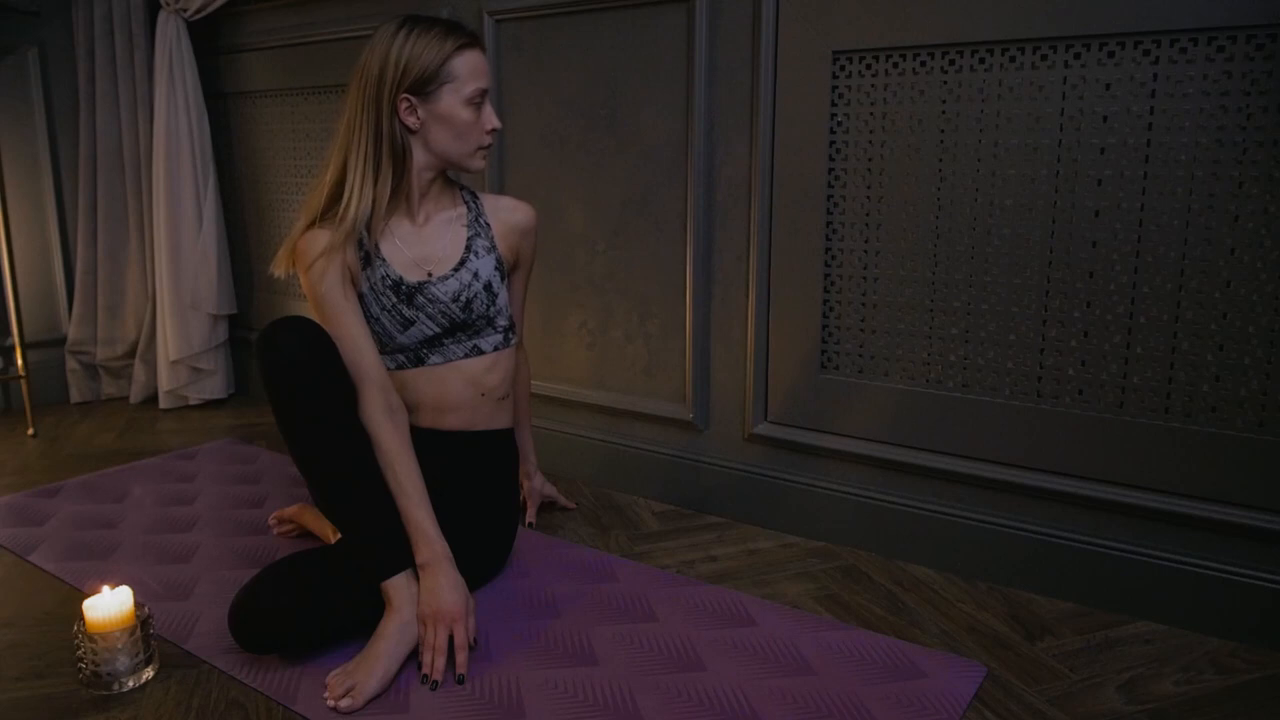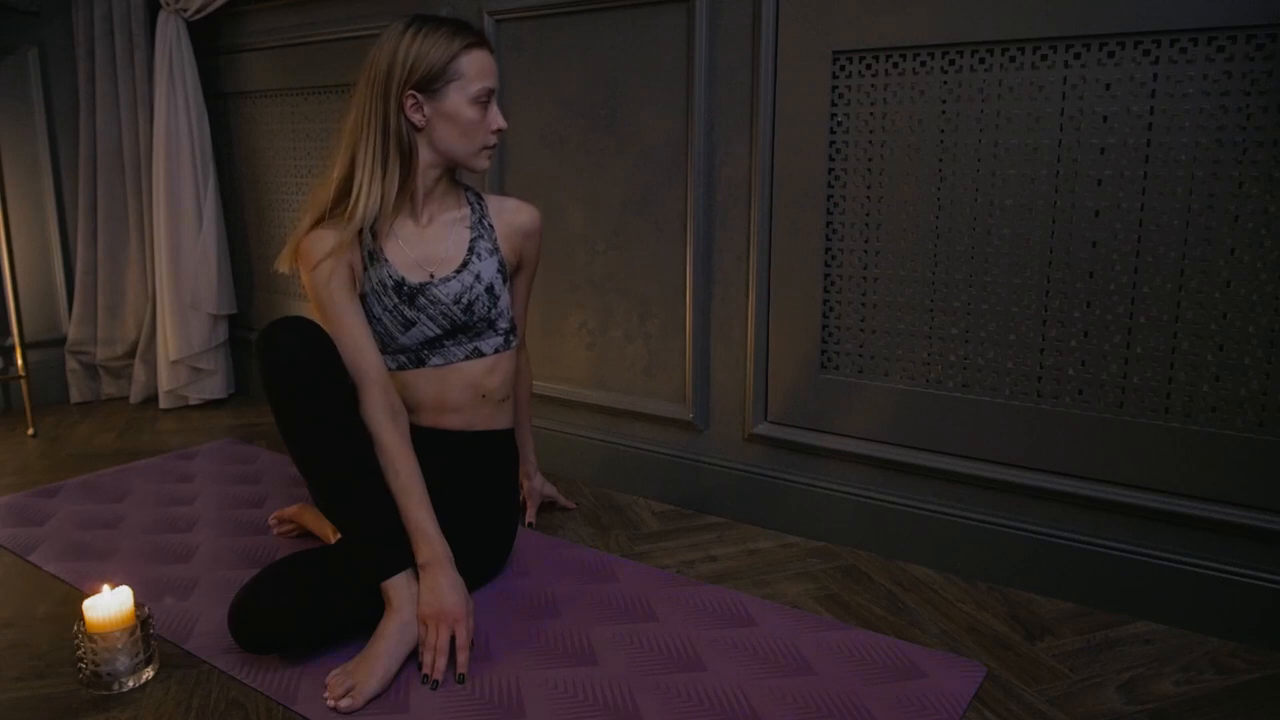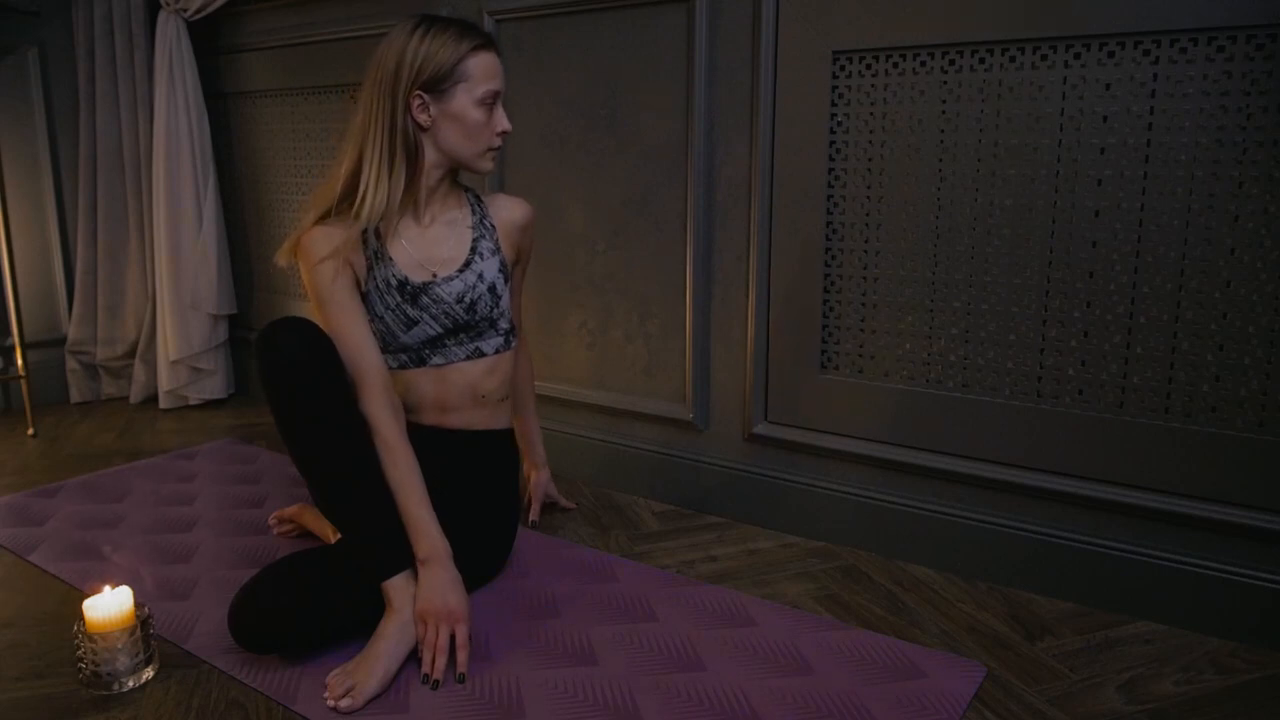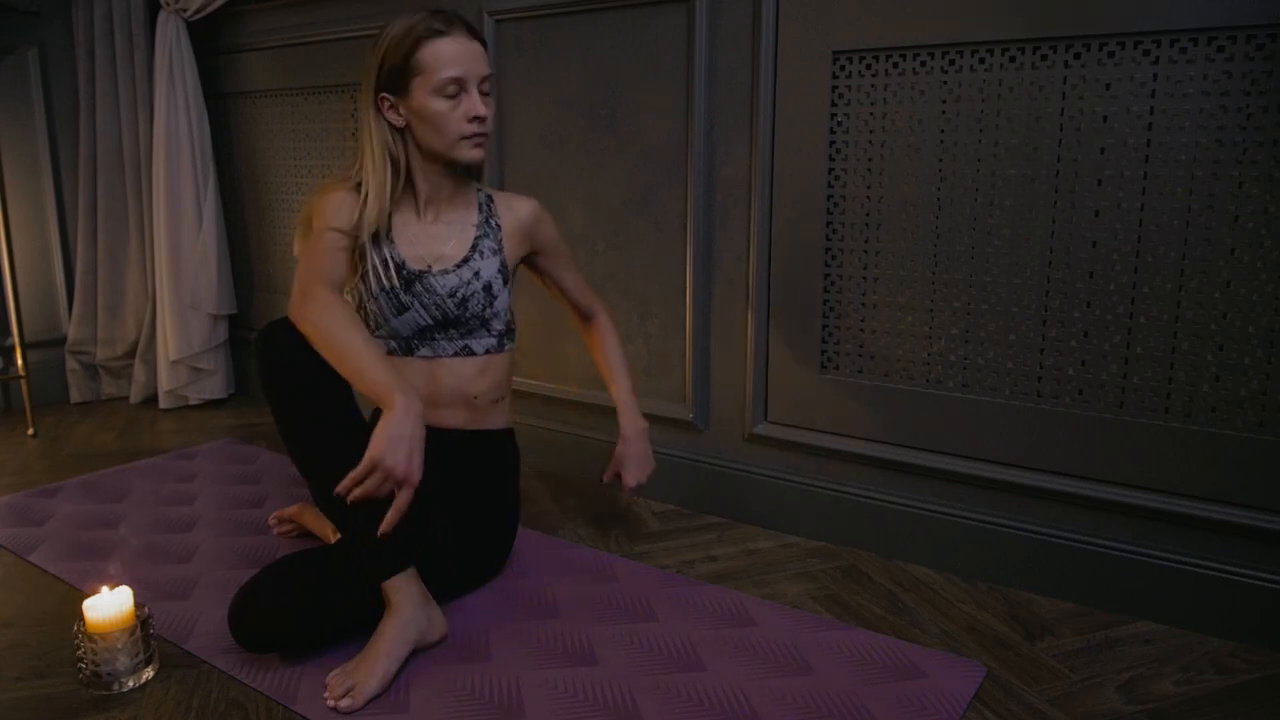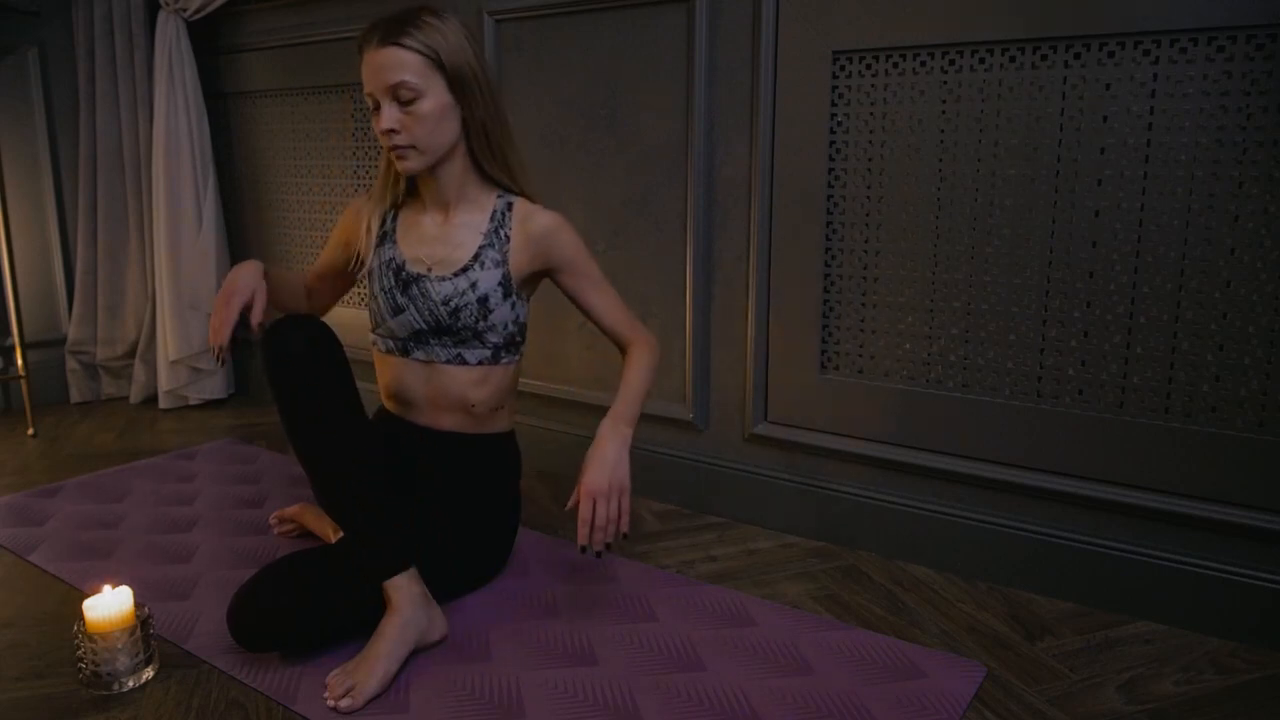
dt=1s
person 1, frame 1
left shoulder: (510, 223)
right shoulder: (332, 245)
right elbow: (376, 399)
left wrist: (527, 467)
right wrist: (429, 560)
left hip: (478, 486)
right hip: (392, 467)
left knee: (265, 616)
right knee: (288, 342)
left ankle: (347, 525)
right ankle: (402, 592)
person 1, frame 2
left shoulder: (514, 226)
right shoulder: (336, 245)
right elbow: (377, 401)
left wrist: (527, 468)
right wrist: (430, 563)
left hip: (478, 487)
right hip: (391, 467)
left knee: (264, 618)
right knee: (287, 342)
left ankle: (345, 524)
right ankle: (402, 590)
person 1, frame 3
left shoulder: (509, 222)
right shoulder: (336, 243)
right elbow: (375, 401)
left wrist: (535, 462)
right wrist: (428, 559)
left hip: (477, 488)
right hip: (389, 467)
left knee: (264, 617)
right knee: (287, 342)
left ankle: (345, 524)
right ankle: (364, 535)
person 1, frame 4
left shoulder: (516, 218)
right shoulder: (350, 209)
left elbow: (592, 315)
right elbow: (313, 298)
left wrist: (630, 426)
right wrist: (394, 401)
left hip: (475, 482)
right hip: (392, 462)
left knee: (264, 617)
right knee: (285, 340)
left ankle: (347, 524)
right ankle: (357, 518)
person 1, frame 5
left shoulder: (532, 230)
right shoulder: (371, 217)
left elbow: (639, 344)
right elbow: (317, 293)
left wrist: (612, 439)
right wrist: (256, 274)
left hip: (473, 486)
right hip: (386, 457)
left knee: (260, 617)
right knee: (294, 340)
left ankle: (349, 524)
right ankle: (357, 521)
